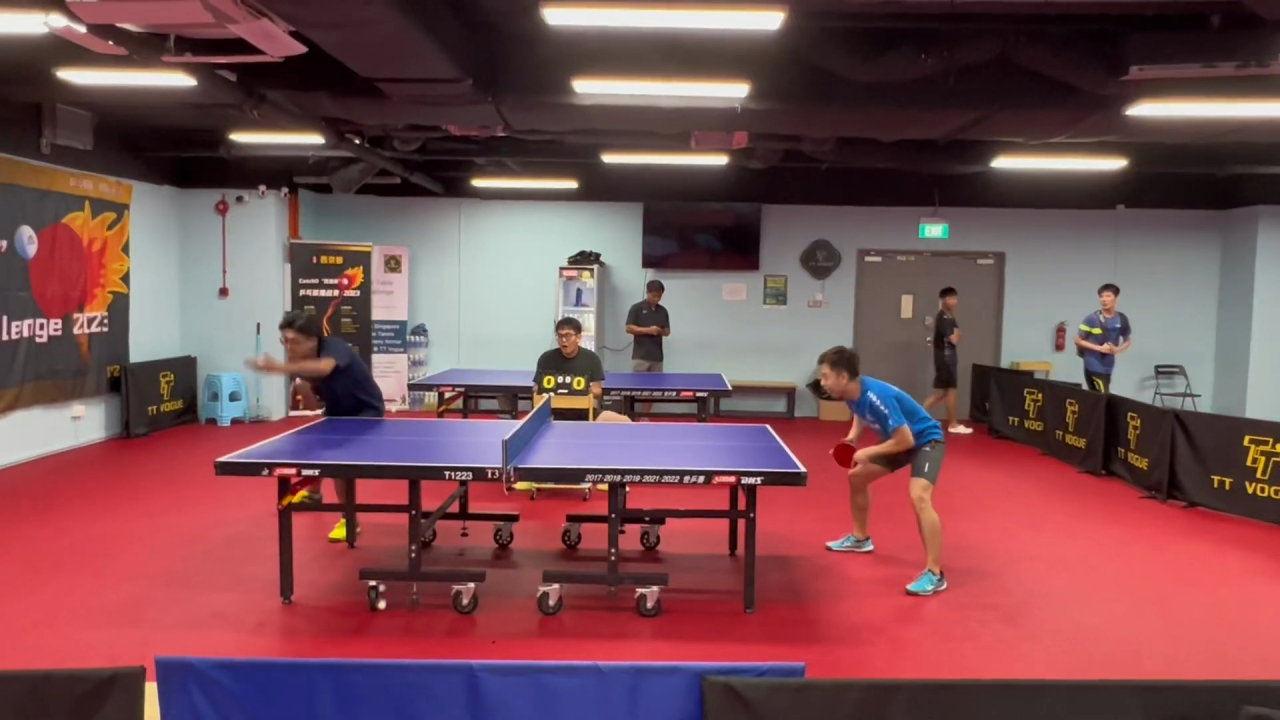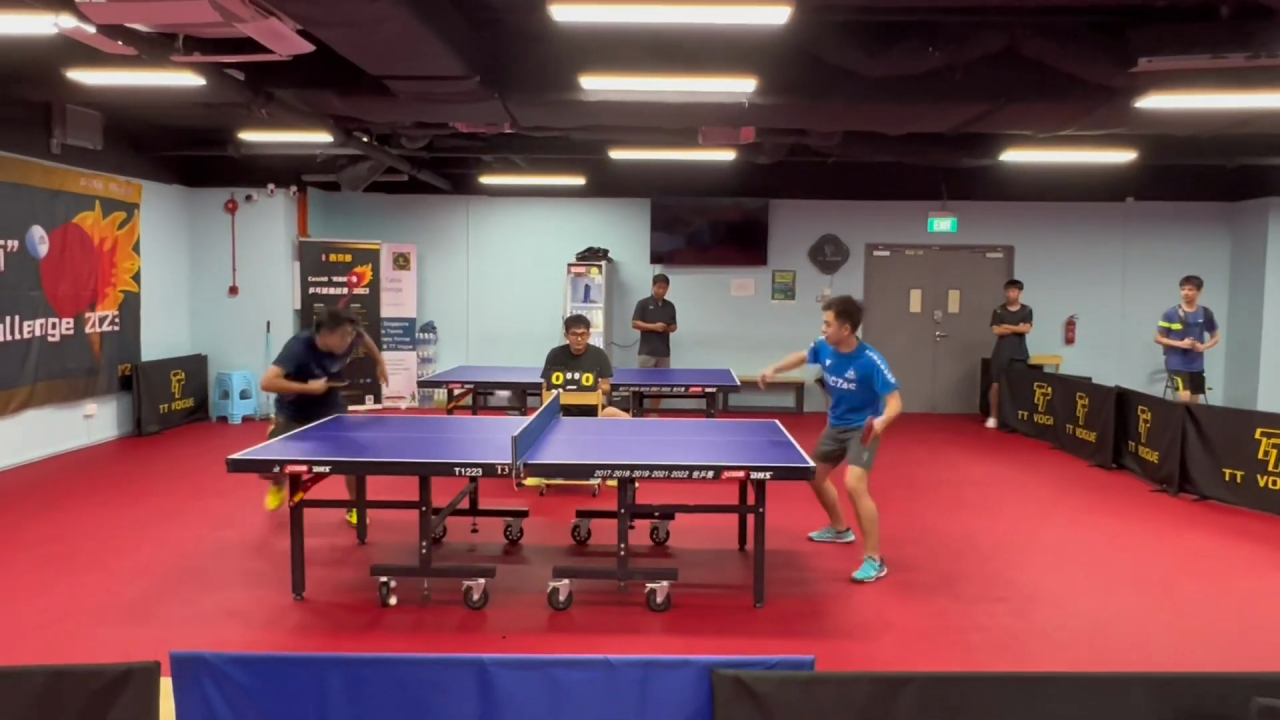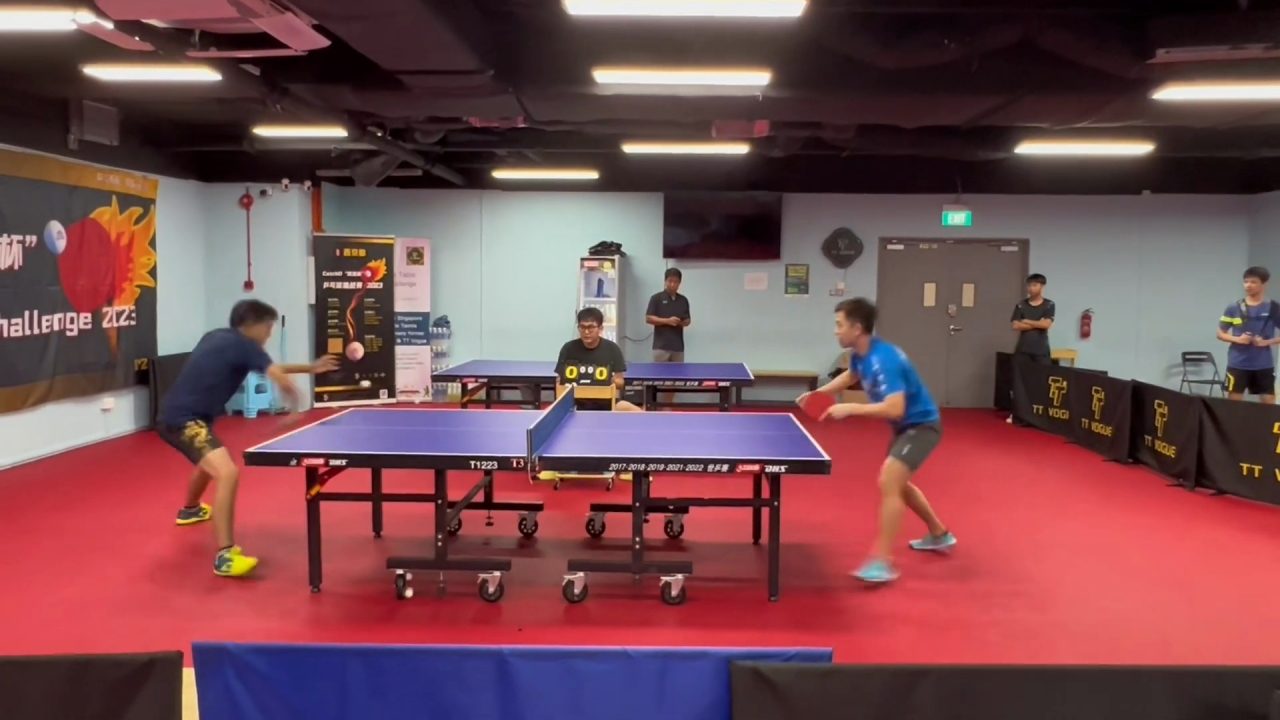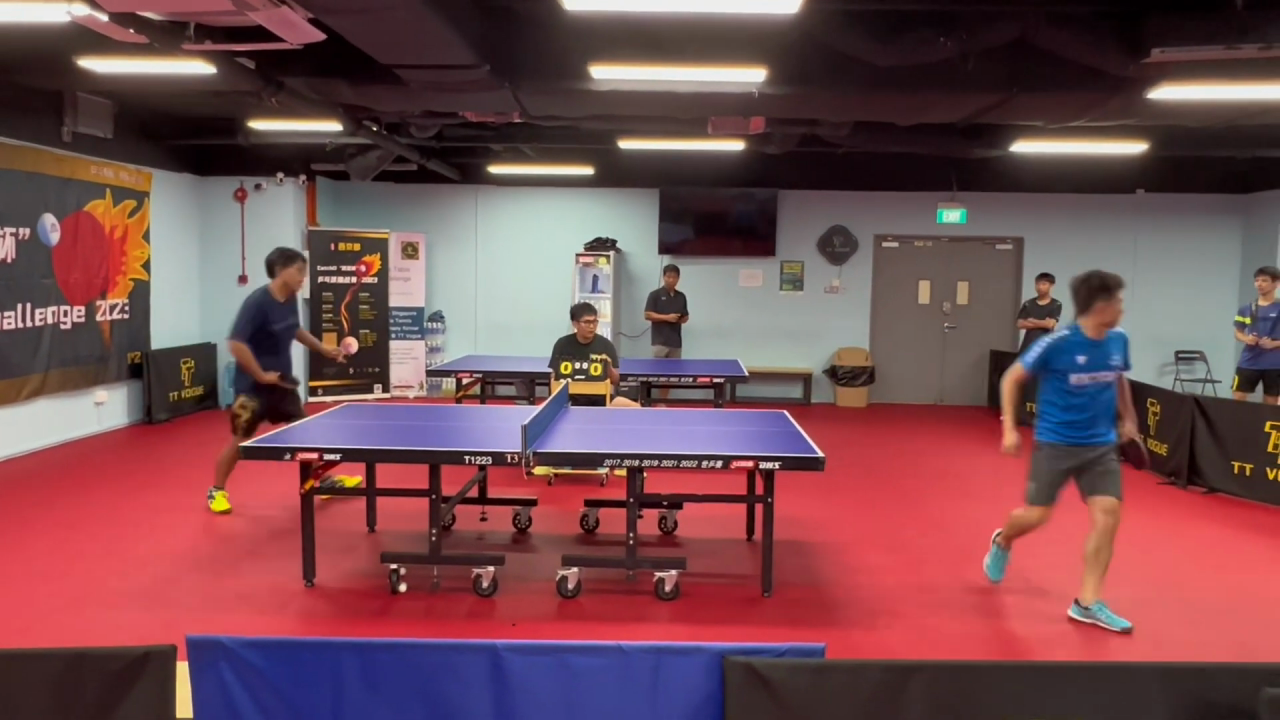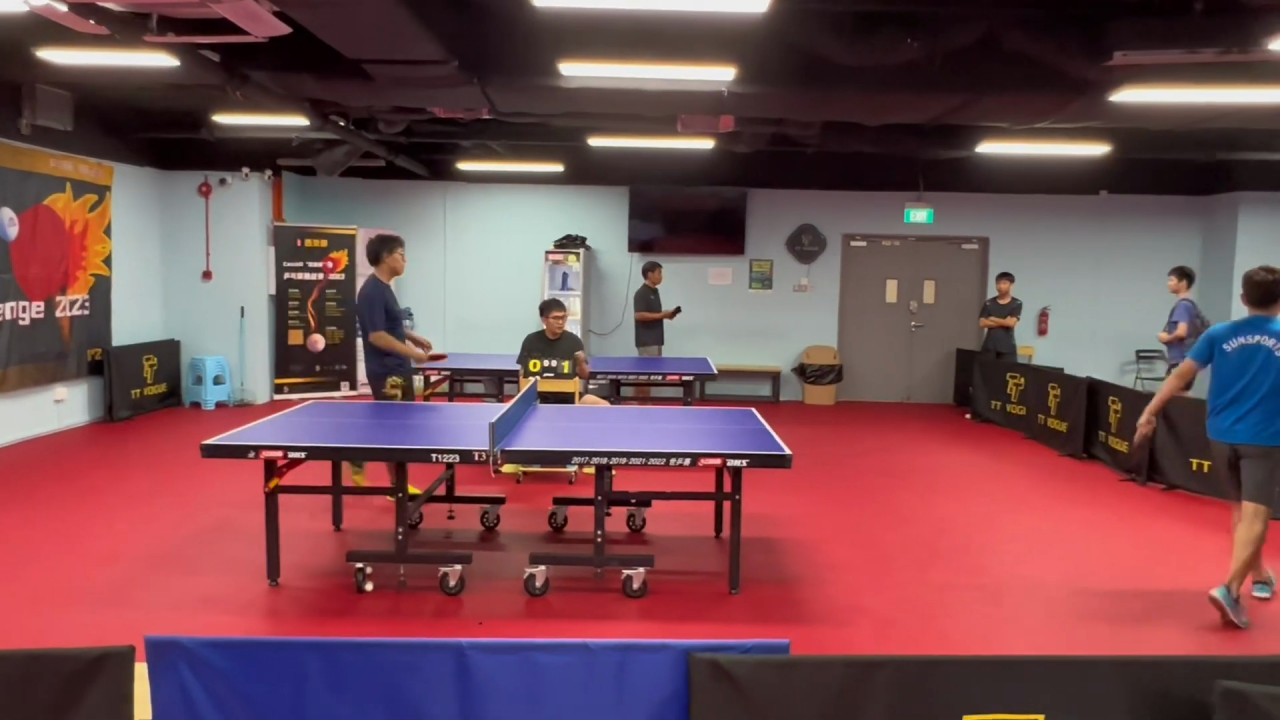
dt=1s
person 1, frame 1
left shoulder: (879, 398)
right shoulder: (851, 392)
left elbow: (906, 441)
right elbow: (861, 416)
left wrist: (868, 452)
right wrist: (851, 439)
left hip: (926, 440)
right hip: (899, 439)
left knee: (919, 496)
right knee: (856, 476)
left ankle: (934, 574)
right ankle: (860, 538)
person 1, frame 2
left shoulder: (871, 362)
right shoulder: (824, 347)
left elbow: (895, 402)
right elbow: (802, 357)
left wrist: (882, 421)
right wrist: (774, 370)
left hip: (864, 428)
right hip: (836, 426)
left knee: (854, 485)
right knee: (815, 476)
left ankle: (874, 558)
right ankle: (838, 528)
person 1, frame 3
left shoulder: (882, 360)
right shoulder: (860, 353)
left elbow: (896, 409)
right elbow: (850, 376)
left wrist: (849, 408)
right wrist: (816, 394)
left hip: (921, 425)
right hip: (905, 427)
left knee: (888, 482)
right knee: (897, 483)
left ankle: (882, 561)
right ankle: (939, 533)
person 1, frame 4
left shoulder: (1119, 342)
right shoulder: (1057, 343)
right elbow: (1011, 379)
left wrist: (1128, 419)
right wrist: (1009, 429)
left hip: (1102, 444)
right hip: (1057, 442)
left knee: (1108, 515)
right knee: (1035, 516)
left ankle: (1088, 602)
right ankle: (1002, 541)
person 1, frame 5
left shoulder: (1219, 335)
left elbow: (1180, 375)
left wrist: (1150, 413)
left hip: (1223, 436)
left knee: (1243, 510)
right ankle: (1227, 588)
person 2, frame 1
left shoulder: (333, 347)
right shoulder: (299, 361)
left elbow: (321, 369)
right elbow: (310, 401)
left wrist: (279, 368)
right wrist: (304, 390)
left hip: (365, 411)
right hip: (337, 411)
left ankle: (349, 520)
right ankle: (314, 494)
person 2, frame 2
left shoulder: (351, 338)
right shoulder: (298, 347)
left elbow: (364, 339)
right elbow: (266, 383)
left wrist: (381, 365)
right wrist: (307, 388)
left hip: (329, 408)
right hip: (293, 412)
left ankle: (354, 507)
right ankle: (279, 487)
person 2, frame 3
left shoulder: (222, 339)
right shoulder: (242, 345)
left elbow: (272, 368)
right elbow: (281, 379)
left wrist: (310, 368)
right wrist: (294, 403)
left hip: (179, 417)
right hip: (183, 421)
left knee: (213, 461)
right knee: (228, 475)
left ankle: (189, 510)
right ankle: (226, 554)
person 2, frame 4
left shoulder: (290, 300)
right shoulder: (256, 303)
right elbow: (236, 344)
left wrist: (323, 348)
right wrist: (260, 375)
left hip: (282, 383)
right hip: (254, 386)
right knee: (240, 445)
right ankle: (217, 491)
person 2, frame 5
left shoulder: (384, 287)
right shoulder: (373, 291)
right elbow: (376, 336)
left wrist: (415, 340)
right wrist: (411, 351)
left hip: (398, 368)
right hip: (386, 371)
left ankle: (360, 461)
